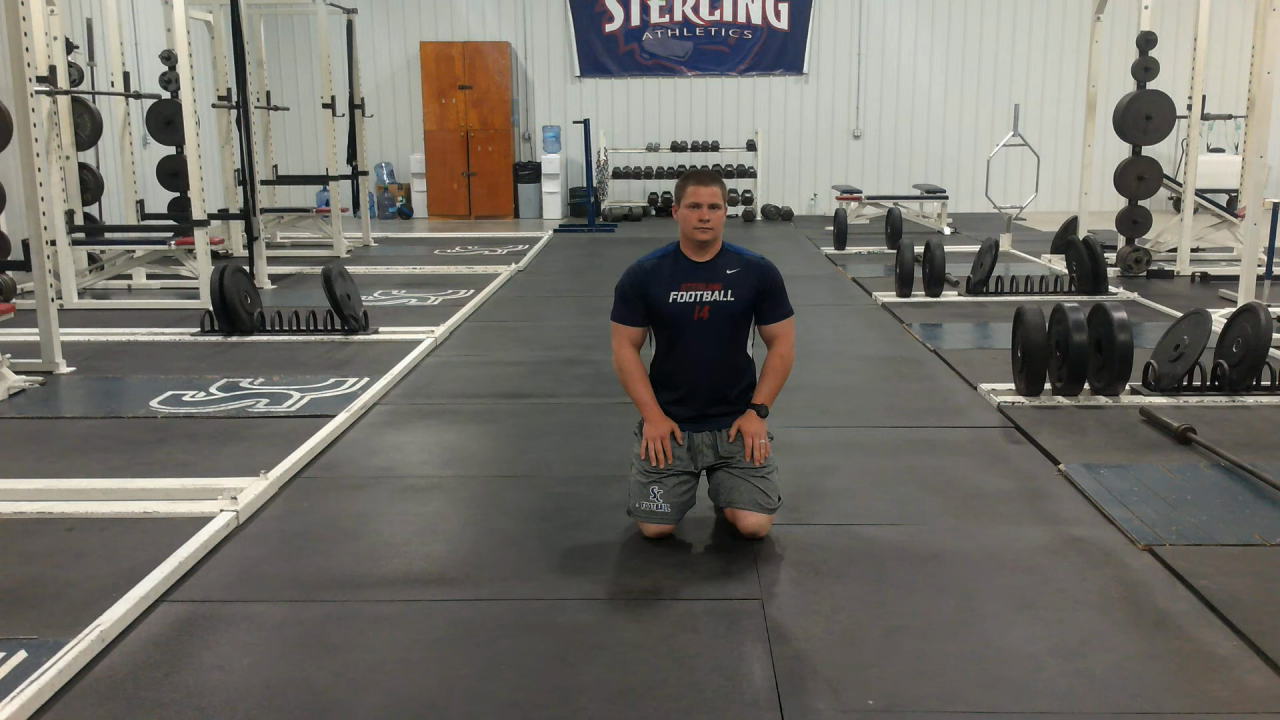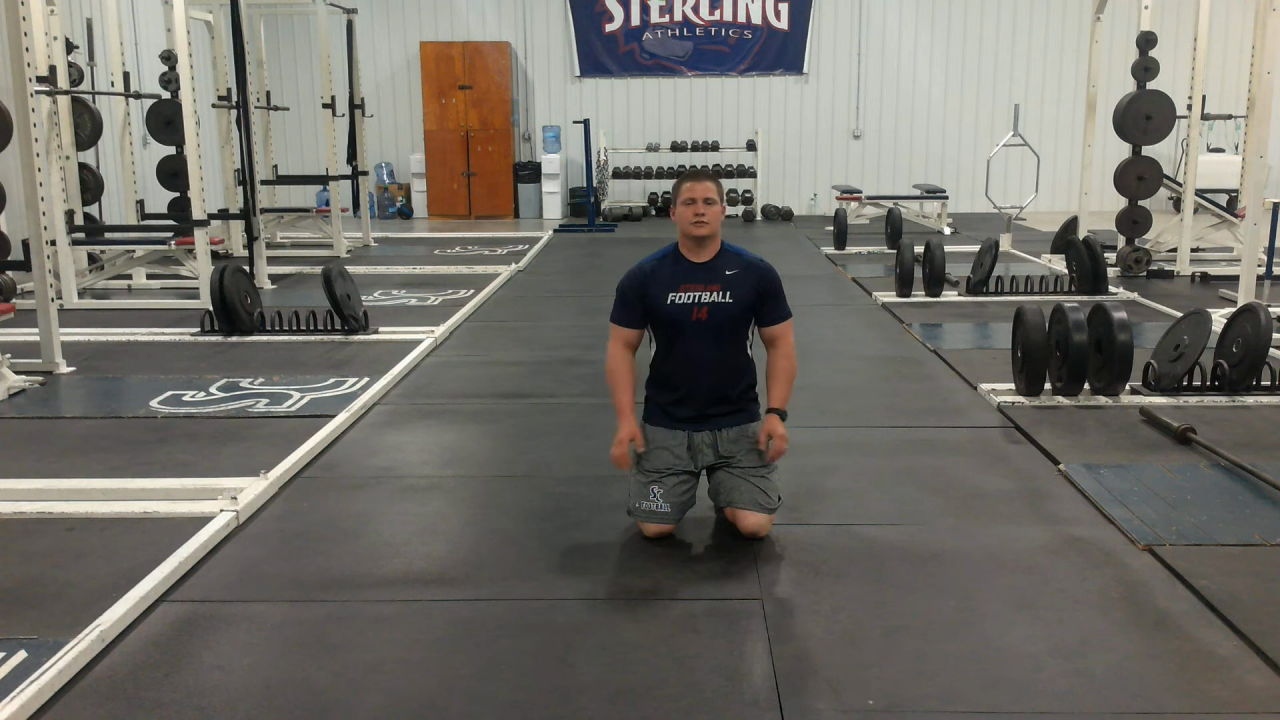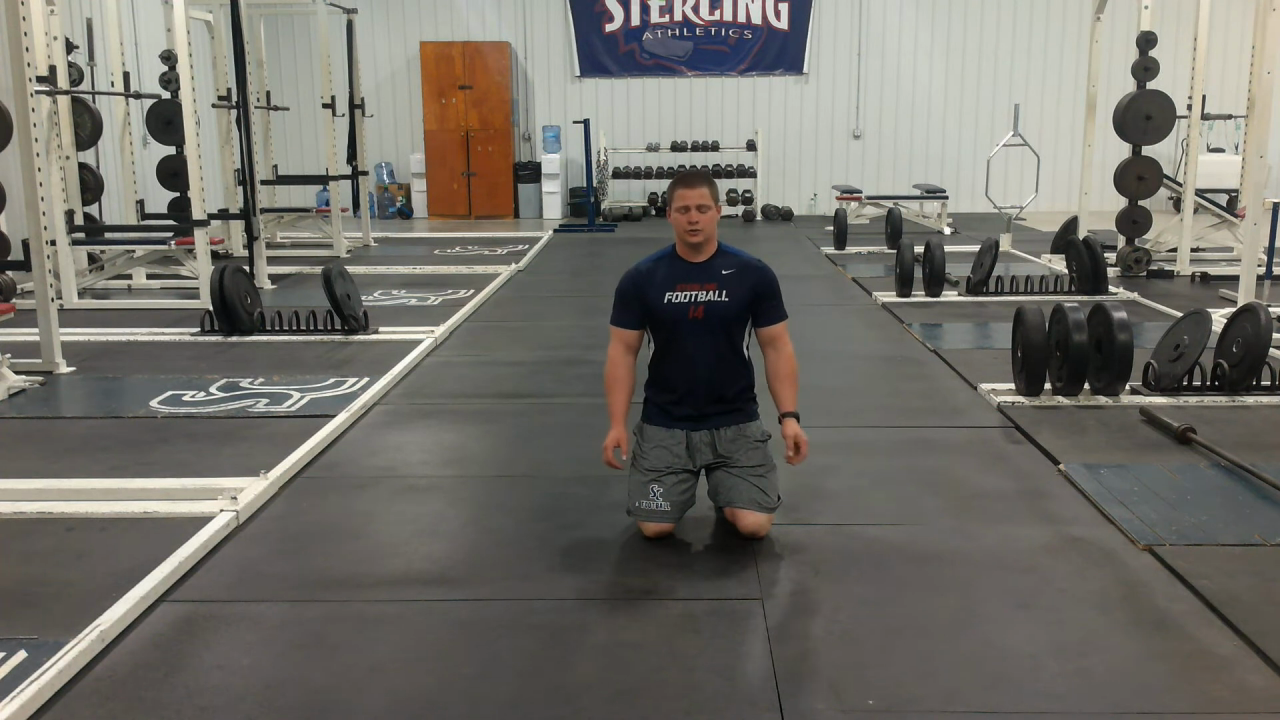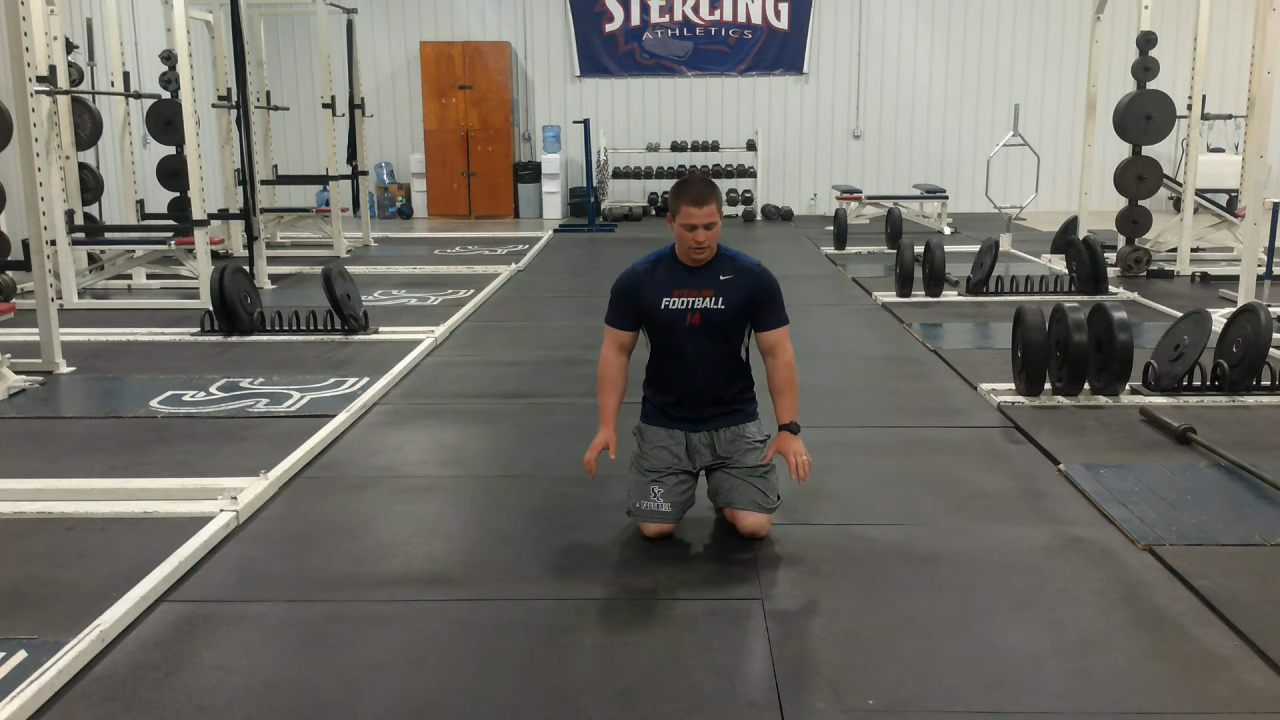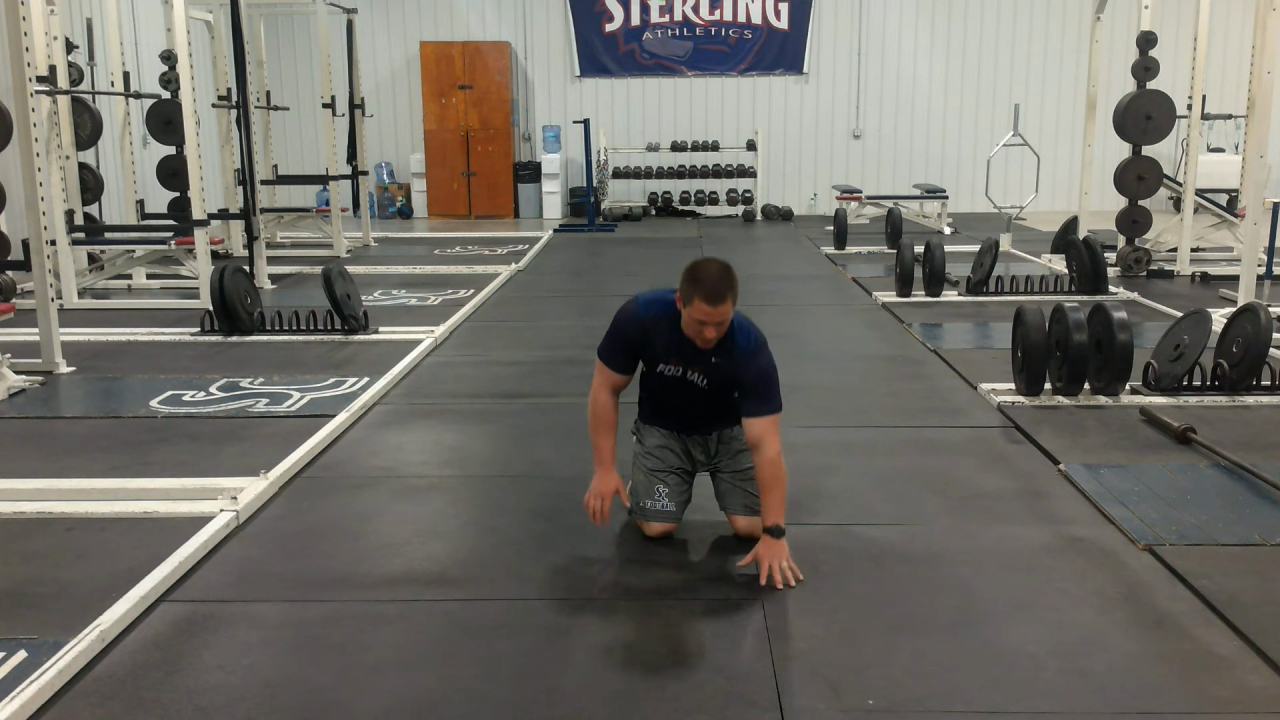
dt=1s
person 1, frame 1
left shoulder: (758, 272)
right shoulder: (643, 275)
left elbow: (781, 346)
right elbow: (625, 348)
left wrist: (757, 411)
right wrist: (652, 415)
left hip: (736, 420)
right hip: (668, 421)
left knee: (754, 525)
right knee: (655, 526)
left ankle: (722, 484)
right ankle: (687, 480)
person 1, frame 2
left shoulder: (757, 273)
right shoulder: (643, 277)
left elbow: (780, 346)
right elbow: (622, 347)
left wrist: (776, 413)
right wrist: (626, 417)
left hip: (737, 420)
right hip: (666, 422)
left knee: (754, 525)
right knee: (655, 527)
left ankle: (722, 486)
right ankle: (688, 481)
person 1, frame 3
left shoulder: (754, 274)
right shoulder: (641, 279)
left elbow: (777, 347)
right elbow: (622, 351)
left wrist: (789, 416)
right wrist: (617, 424)
left hip: (735, 421)
right hip: (665, 423)
left knee: (754, 524)
right knee: (655, 526)
left ankle: (720, 484)
right ankle: (688, 478)
person 1, frame 4
left shoulder: (753, 277)
right shoulder: (637, 280)
left elbow: (778, 354)
right elbow: (616, 351)
left wrist: (788, 428)
right wrist: (607, 425)
left hip: (734, 422)
right hip: (664, 424)
left knee: (753, 525)
right knee: (655, 527)
left ankle: (721, 486)
right ankle: (685, 481)
person 1, frame 5
left shoulder: (751, 348)
right shoulder: (639, 317)
left elbow: (766, 445)
right elbow: (605, 391)
left wrist: (773, 533)
right wrist: (605, 469)
left hip: (729, 429)
right hip: (662, 430)
left knee: (751, 525)
right knee: (655, 525)
left ankle: (715, 475)
right ankle: (637, 483)
